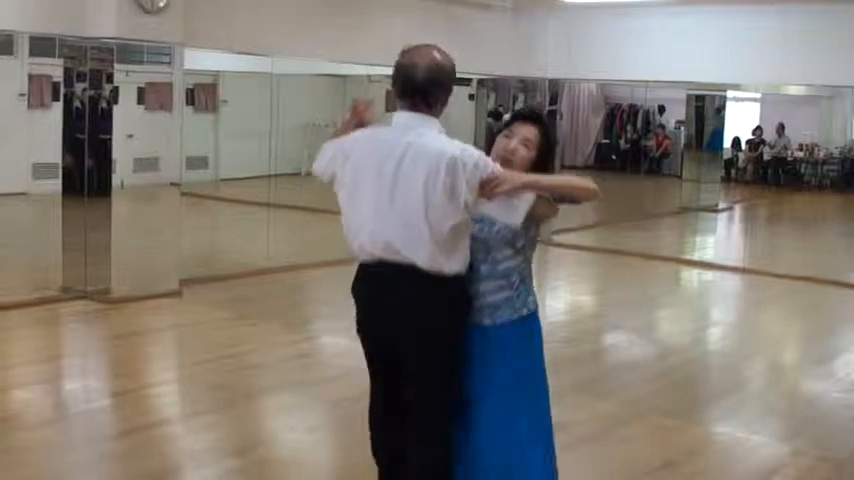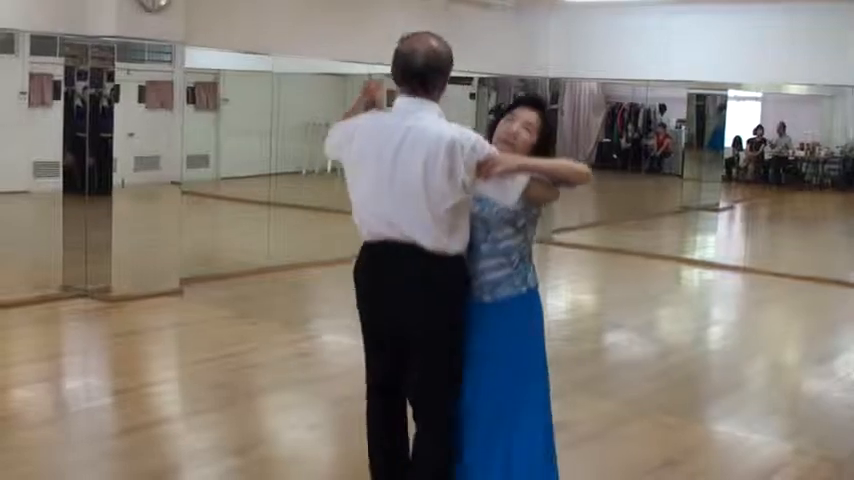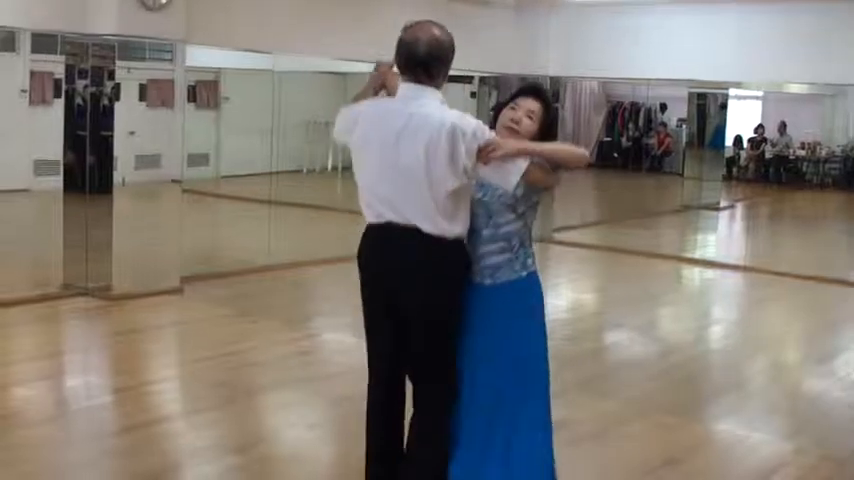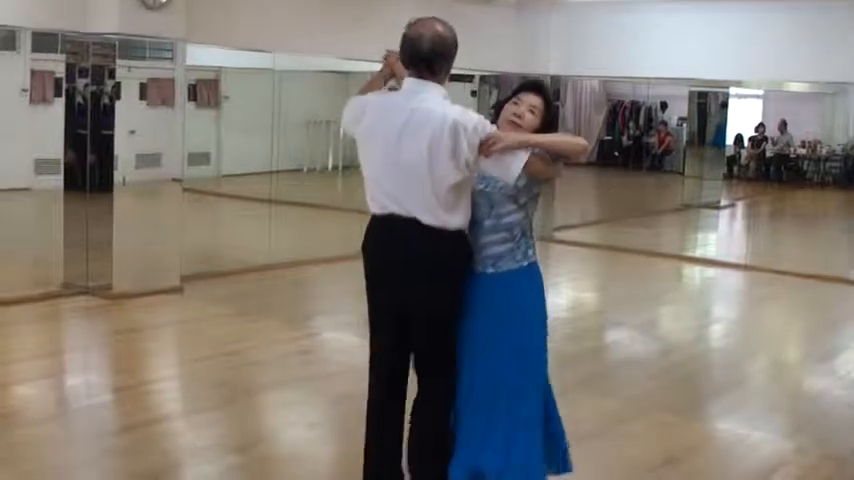
dt=0.1s
person 1, frame 1
left shoulder: (358, 147)
right shoulder: (459, 160)
left elbow: (323, 163)
left wrist: (353, 123)
left hip: (373, 288)
right hip: (432, 297)
left knee: (386, 401)
right knee: (432, 422)
person 1, frame 2
left shoulder: (363, 129)
right shoulder: (457, 142)
left elbow: (337, 136)
left wrist: (366, 102)
left hip: (375, 270)
right hip: (435, 279)
left knee: (383, 389)
right knee: (434, 402)
person 1, frame 3
left shoulder: (367, 116)
right shoulder: (458, 128)
left wrist: (376, 84)
left hip: (378, 250)
right hip: (435, 259)
left knee: (385, 372)
right knee: (436, 381)
person 1, frame 4
left shoulder: (373, 109)
right shoulder: (461, 122)
left wrist: (387, 73)
left hip: (383, 242)
right hip: (436, 252)
left knee: (385, 364)
right knee: (435, 369)
person 2, frame 1
left shoulder: (531, 202)
left elbow: (589, 190)
left hip: (512, 333)
right hip: (462, 329)
left knee: (515, 432)
right knee: (458, 425)
person 2, frame 2
left shoulder: (529, 185)
left elbow: (581, 174)
left hip: (515, 312)
right hip: (466, 308)
left knee: (513, 409)
right knee: (462, 405)
person 2, frame 3
left shoulder: (530, 170)
left elbow: (580, 157)
left wrist: (520, 147)
left hip: (513, 293)
right hip: (469, 291)
left knee: (515, 390)
right knee: (467, 386)
person 2, frame 4
left shoulder: (531, 162)
left elbow: (581, 147)
left wrist: (520, 139)
left hip: (515, 284)
right hip: (470, 281)
left knee: (514, 379)
right knee: (467, 377)
